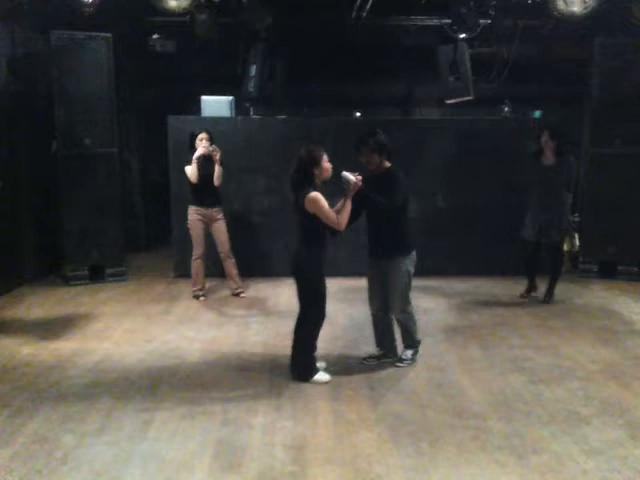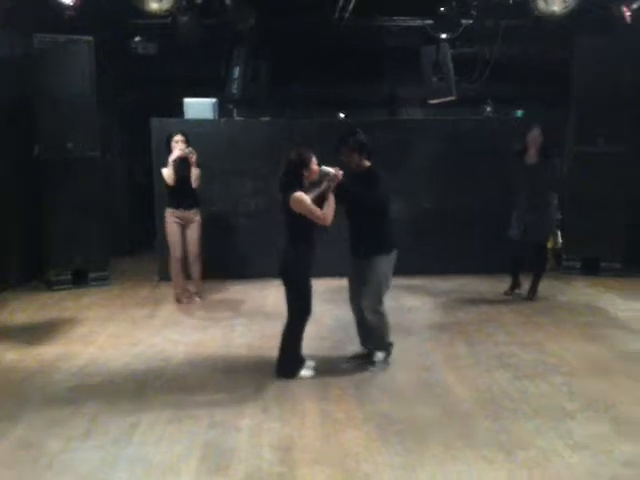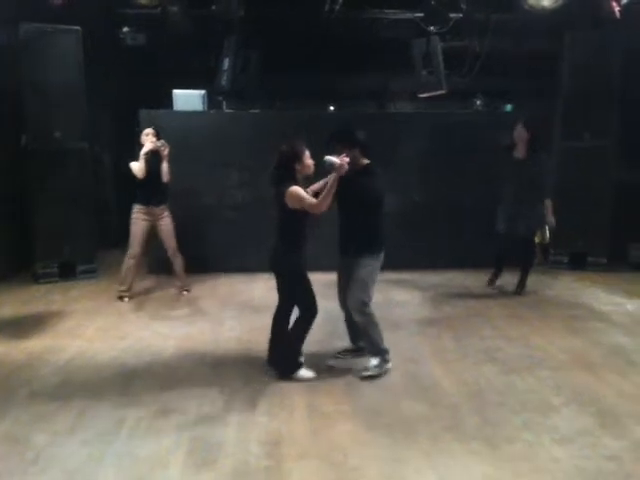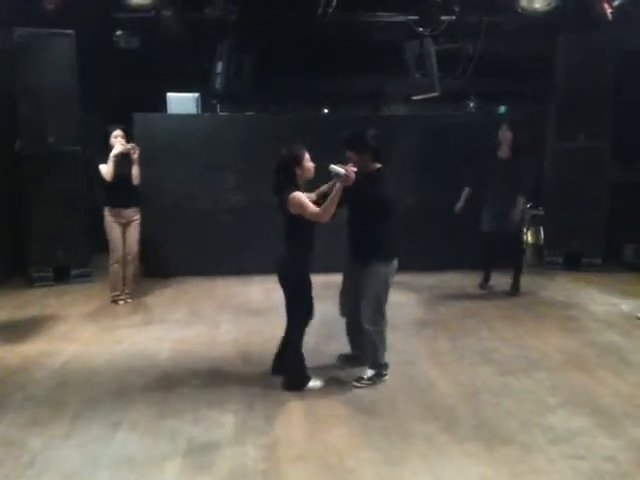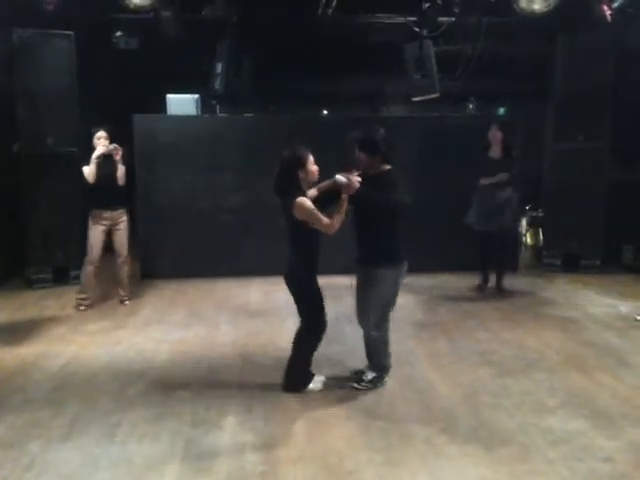
dt=0.4s
person 1, frame 1
left shoulder: (396, 180)
right shoulder: (369, 180)
left elbow: (390, 209)
right elbow: (356, 211)
left wrist: (362, 191)
left hip: (400, 253)
right hip: (376, 253)
left knee: (400, 306)
right knee: (377, 306)
left ankle: (412, 346)
right ankle: (387, 349)
person 1, frame 2
left shoulder: (375, 179)
right shoulder: (350, 180)
left elbow: (372, 203)
right elbow: (334, 205)
left wrist: (343, 186)
left hip: (380, 252)
right hip: (359, 251)
left knee: (371, 304)
right knee: (357, 304)
left ankle: (384, 347)
right ankle: (370, 347)
person 1, frame 3
left shoulder: (370, 176)
right shoulder: (349, 177)
left elbow: (369, 195)
left wrist: (344, 176)
left hip: (368, 252)
right hip: (348, 249)
left knee: (359, 303)
right knee: (346, 302)
left ankle: (380, 356)
right ankle: (359, 344)
person 1, frame 4
left shoulder: (381, 181)
right shoulder: (360, 180)
left elbow: (381, 202)
right elbow: (343, 200)
left wrist: (351, 185)
left hip: (380, 260)
right hip: (358, 257)
left knee: (372, 316)
right knee: (349, 308)
left ankle: (378, 368)
right ankle: (359, 352)
person 1, frame 5
left shoulder: (391, 181)
right shoulder: (365, 179)
left elbow: (394, 206)
left wrist: (358, 193)
left hip: (388, 263)
right hip: (367, 260)
left knee: (376, 319)
right knee: (365, 317)
left ankle: (378, 370)
right ankle: (375, 365)
person 2, frame 1
left shoulder: (306, 192)
right shoulder: (312, 196)
left elbow: (329, 216)
right elbow: (339, 224)
left wrist: (346, 196)
right wrist: (351, 195)
left hip: (306, 259)
right hip: (309, 262)
left knee: (308, 312)
right knee: (315, 314)
left ankle: (302, 361)
right ankle: (304, 370)
person 2, frame 2
left shoulder: (297, 193)
right shoulder: (297, 197)
left elbow: (311, 200)
right elbow: (325, 219)
left wrist: (327, 185)
right wrist: (331, 188)
left hip: (298, 260)
right hip: (296, 262)
left knee: (301, 311)
right knee: (299, 313)
left ankle: (294, 359)
right ankle: (288, 366)
person 2, frame 3
left shoulder: (291, 188)
right shoulder: (291, 192)
left elbow: (311, 192)
right elbow: (320, 206)
left wrist: (332, 175)
right wrist: (336, 176)
left hip: (284, 256)
right hip: (289, 259)
left knee: (286, 306)
right knee: (309, 309)
left ankle: (278, 354)
right ankle: (288, 365)
person 2, frame 4
left shoulder: (295, 194)
right shoulder: (293, 197)
left elbow: (314, 197)
right elbow: (322, 216)
left wrist: (336, 182)
right wrist: (340, 186)
left hip: (294, 265)
right hip: (295, 267)
left knee: (300, 316)
right knee: (299, 319)
left ankle: (283, 363)
right ankle: (296, 378)
person 2, frame 5
left shoulder: (298, 196)
right shoulder: (299, 203)
left elbow: (316, 191)
right elbow: (330, 227)
left wrist: (338, 181)
right wrist: (346, 195)
left hip: (300, 271)
right hip: (302, 274)
left knee: (310, 323)
right knee: (315, 325)
left ankle: (299, 374)
right ankle: (295, 379)
person 3, frame 1
left shoulder: (565, 162)
right shoulder: (535, 161)
left elbow: (569, 189)
right elbow: (531, 186)
left wrist: (565, 210)
left hip: (557, 214)
right hip: (536, 212)
left knee: (555, 252)
right knee: (530, 250)
left ankle: (551, 289)
right ankle: (531, 284)
person 3, frame 2
left shoulder: (548, 163)
right shoulder: (519, 161)
left elbow: (552, 189)
right elbow: (516, 187)
left wrist: (552, 209)
left hip: (542, 213)
right hip: (521, 211)
left knee: (539, 249)
right knee: (517, 248)
left ankle: (534, 287)
right ankle: (515, 282)
person 3, frame 3
left shoulder: (538, 159)
right shoulder: (508, 157)
left elbow: (545, 188)
right elbow: (504, 183)
left wrist: (549, 213)
right wrist: (503, 206)
left hip: (529, 209)
right hip: (508, 207)
left knee: (526, 245)
right knee: (504, 242)
left ankle: (522, 281)
right ankle: (496, 272)
person 3, frame 4
left shoulder: (518, 160)
right shoulder: (491, 157)
left elbow: (522, 187)
right elbow: (476, 180)
left wrist: (519, 208)
right wrist: (462, 200)
left hip: (511, 207)
right hip: (492, 206)
left knee: (515, 245)
right knee: (489, 243)
left ankle: (516, 282)
right ankle: (486, 277)
person 3, frame 5
left shoulder: (510, 158)
right shoulder: (481, 157)
left elbow: (514, 183)
right elbow: (475, 180)
left wrist: (503, 191)
right wrist: (494, 179)
left hip: (503, 206)
right hip: (483, 205)
left knee: (502, 243)
right knee: (483, 243)
left ankle: (499, 280)
right ankle: (484, 278)
person 4, frame 1
left shoulder: (215, 160)
right shoulder: (190, 161)
left elbow: (217, 182)
right elbow: (193, 179)
left wrist: (217, 161)
right wrist: (196, 158)
left hip: (216, 210)
right hip: (196, 211)
left knee: (225, 250)
right knee: (198, 252)
left ankle: (236, 287)
right ankle: (198, 290)
person 4, frame 2
left shoulder: (191, 162)
right shoulder: (167, 163)
left elbow: (195, 184)
right elbow: (170, 181)
left wrist: (193, 164)
right wrist: (172, 161)
left hip: (192, 213)
right hip: (173, 213)
left knee: (194, 254)
right knee: (176, 255)
left ankle: (196, 291)
right ankle: (180, 292)
person 4, frame 3
left shoulder: (158, 156)
right shoulder: (136, 158)
left elbow: (165, 179)
right elbow: (140, 174)
left wrist: (165, 158)
right wrist: (142, 153)
left hip: (161, 209)
right hip: (141, 210)
left knee: (172, 248)
right knee: (134, 251)
left ankle: (183, 285)
right ankle: (124, 290)
person 4, frame 4
left shoulder: (129, 158)
right shoulder: (104, 159)
left elbow: (136, 181)
right elbow: (108, 177)
left wrist: (135, 160)
right wrist: (112, 156)
left hip: (133, 211)
right hip: (112, 213)
left knee: (132, 254)
right knee: (117, 255)
left ankle: (127, 292)
right ankle: (116, 294)
person 4, frame 5
left shoulder: (115, 160)
right shoulder: (89, 161)
left elbow: (121, 182)
right elbow: (91, 179)
left wrist: (119, 161)
right wrist: (95, 157)
left hip: (119, 213)
right hip: (98, 215)
left knee: (123, 255)
right knee: (92, 257)
left ankle: (124, 294)
right ankle: (84, 298)
